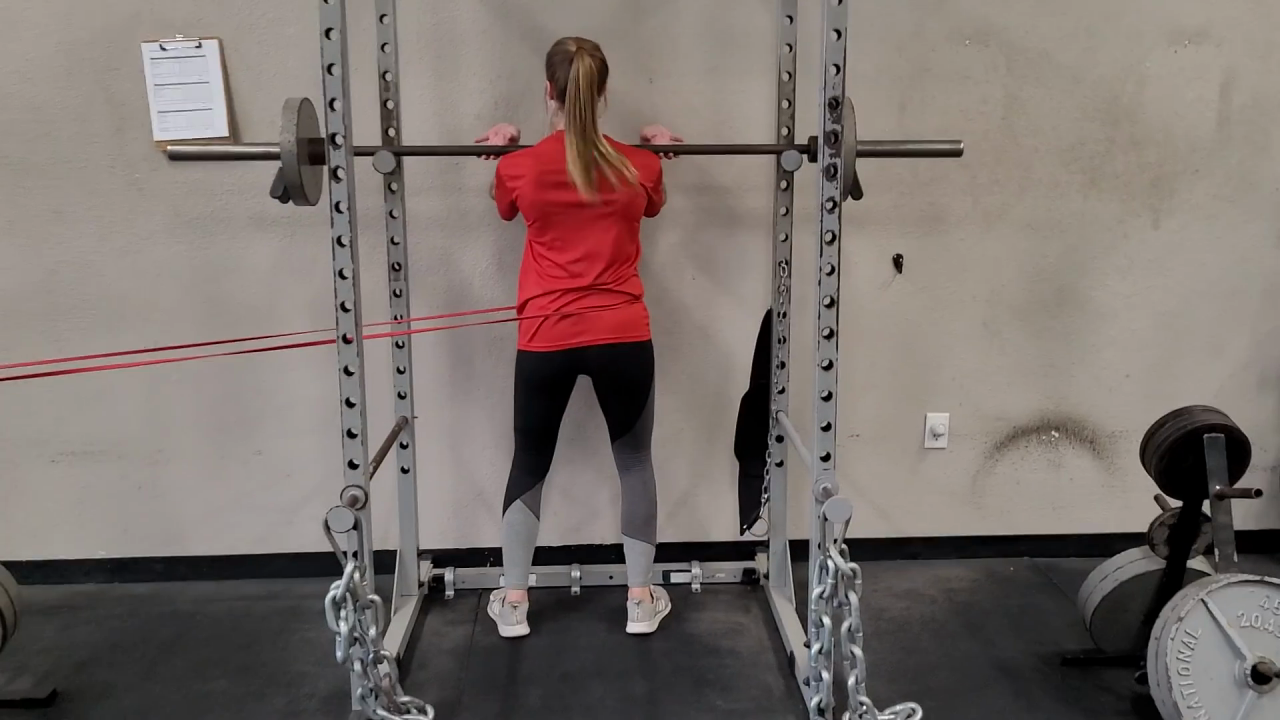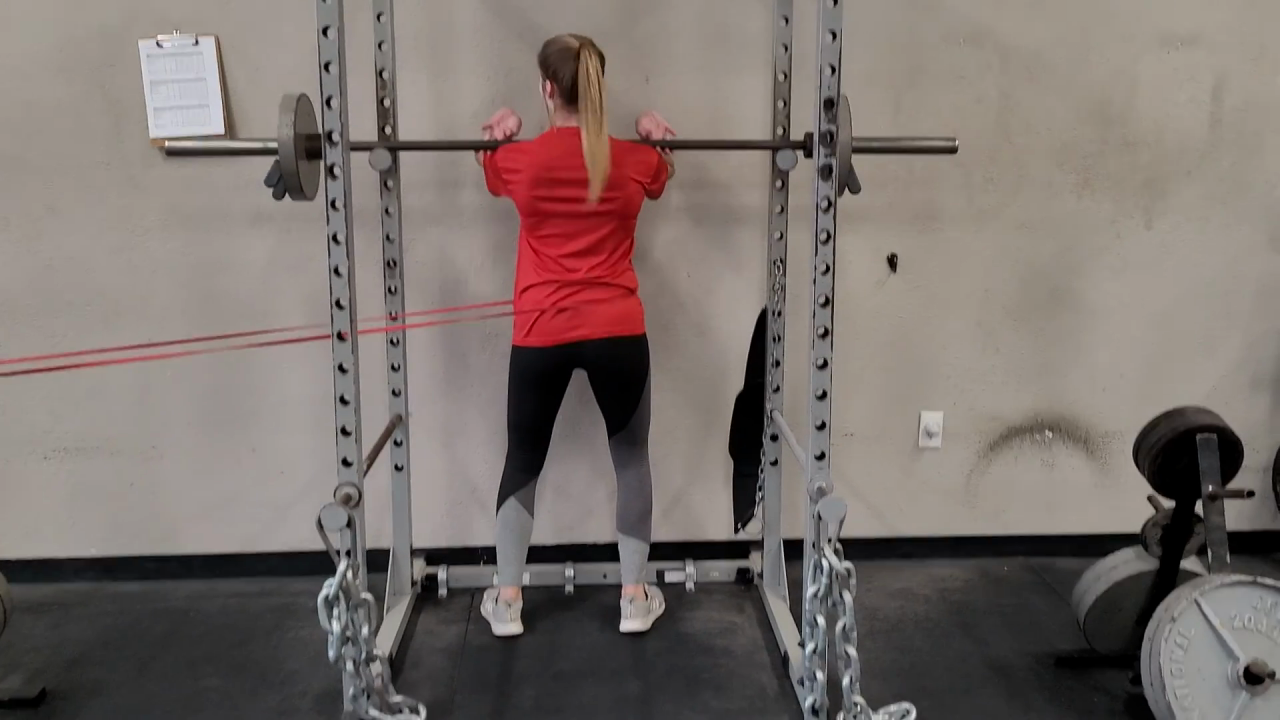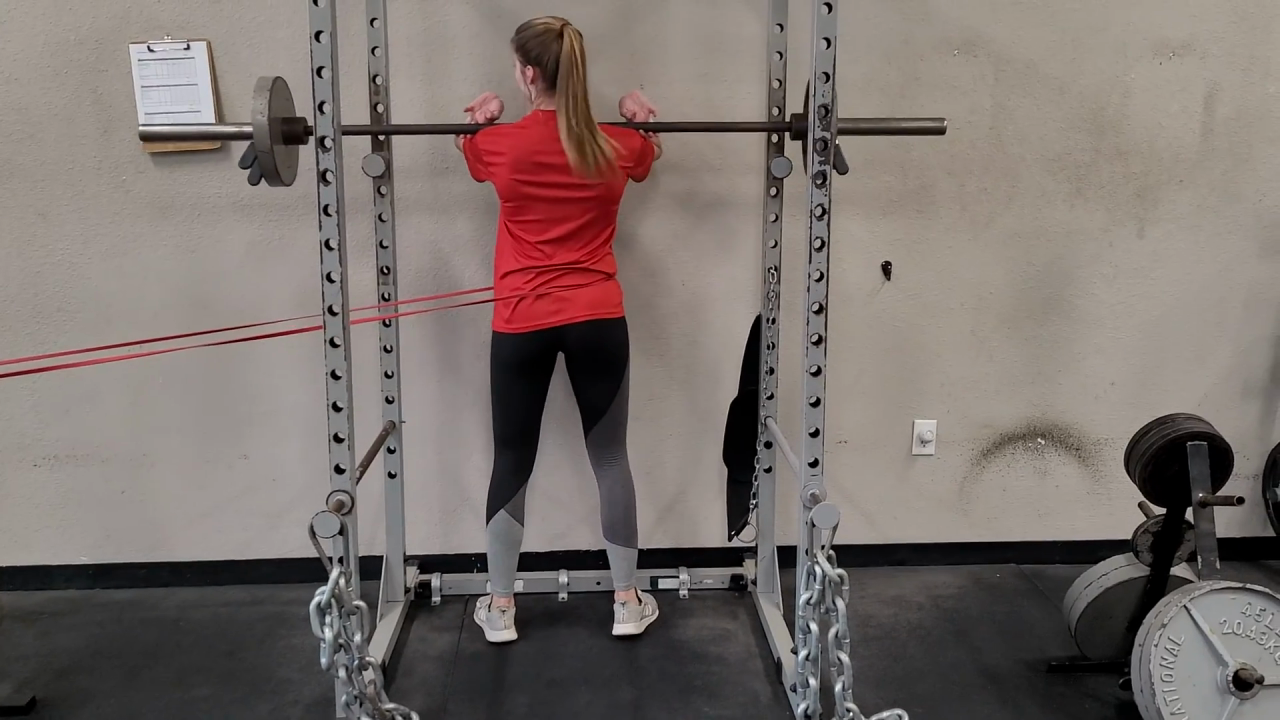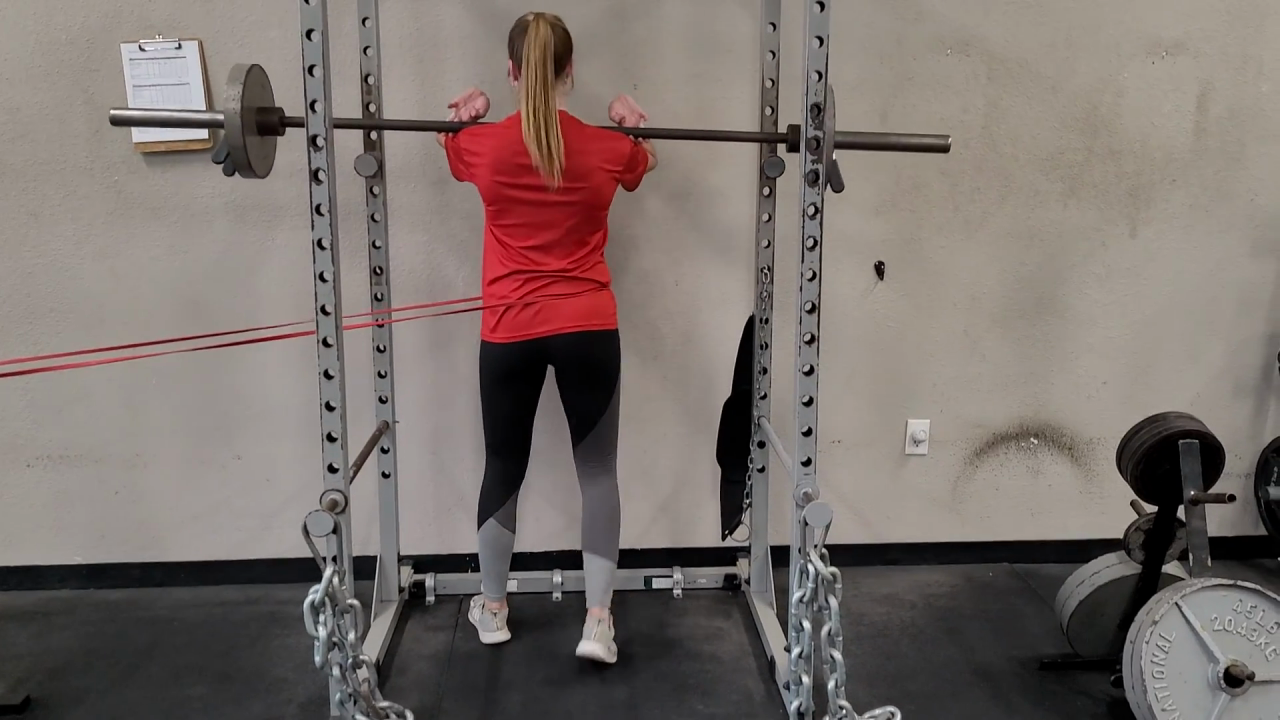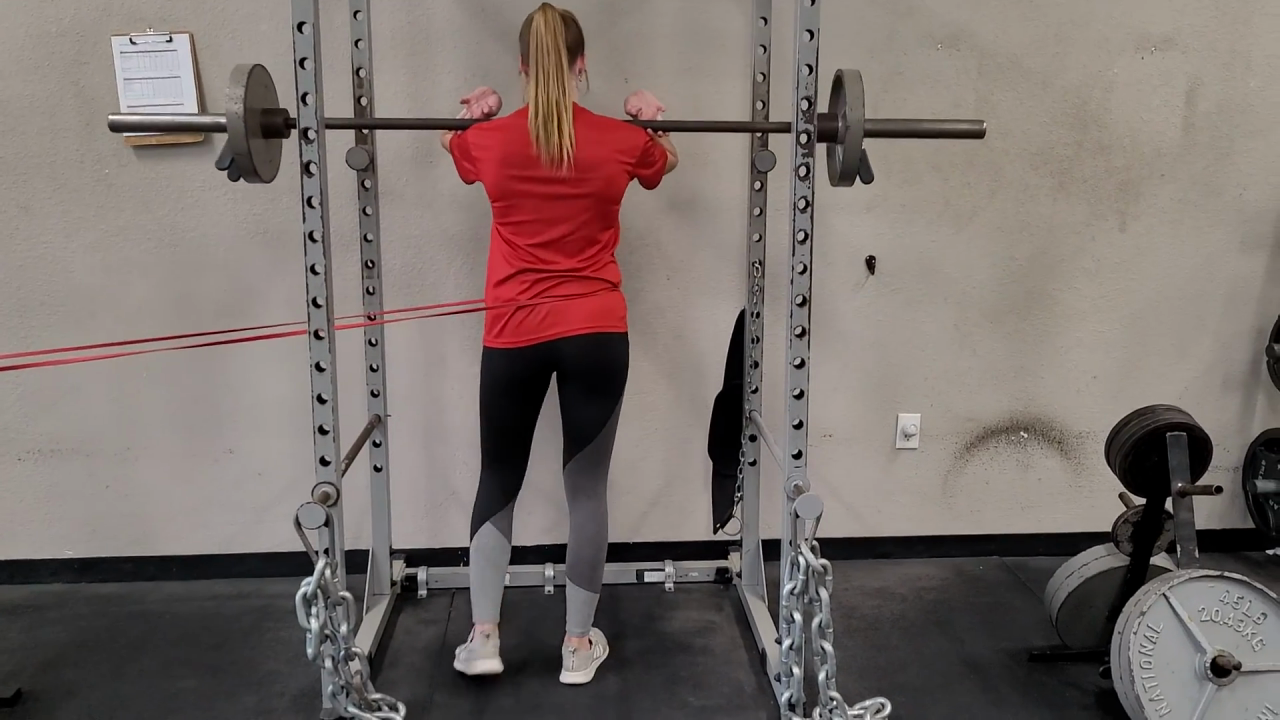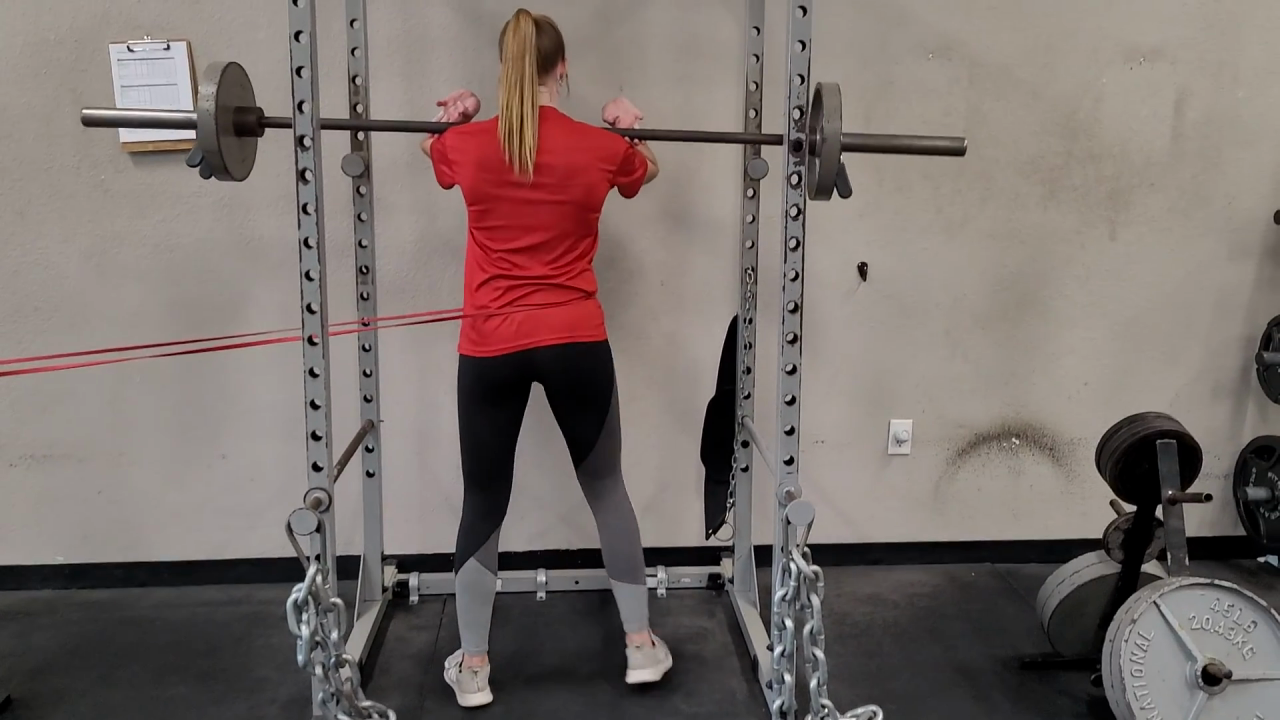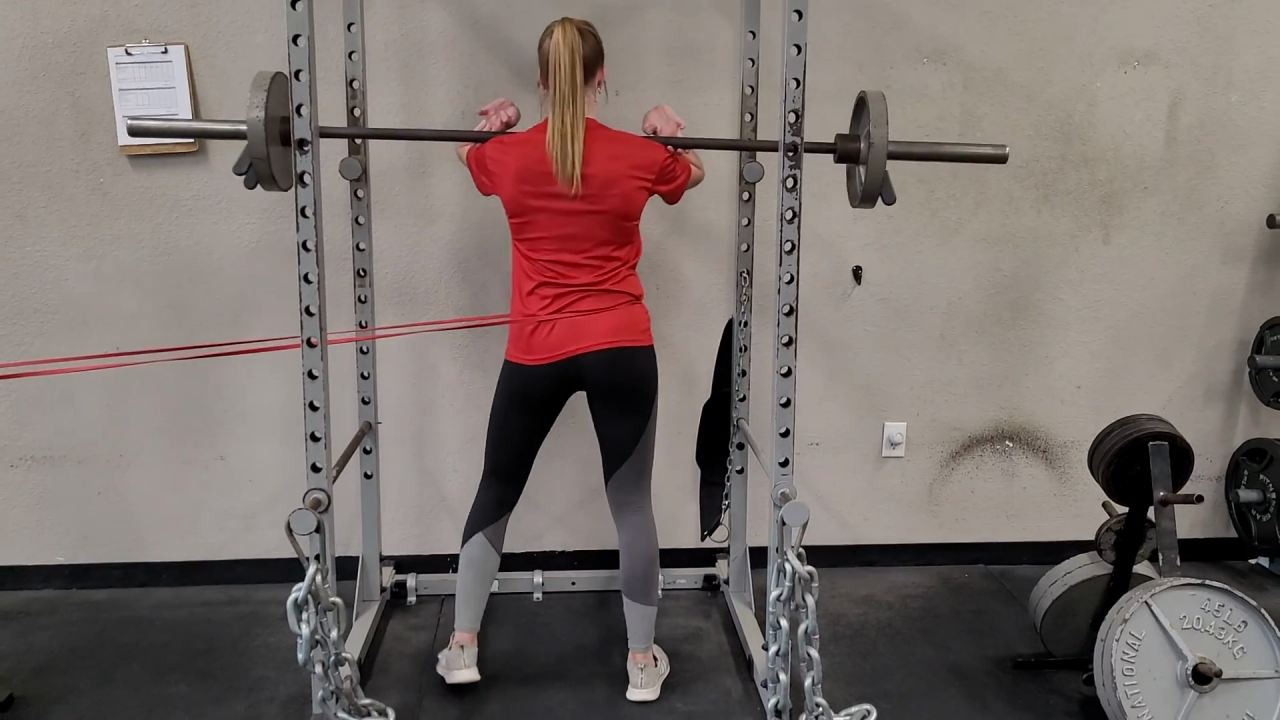
dt=0.5s
person 1, frame 1
left shoulder: (518, 167)
right shoulder: (637, 166)
left wrist: (503, 152)
right wrist: (654, 155)
left hip: (546, 340)
right hip: (623, 336)
left knee: (530, 464)
right knee: (634, 461)
left ankle: (513, 601)
right ankle: (642, 599)
person 1, frame 2
left shoulder: (519, 160)
right shoulder: (633, 160)
left elbow: (489, 166)
right elbow: (659, 176)
left hip: (541, 334)
right hip: (618, 332)
left knee: (523, 460)
right knee: (631, 456)
left ankle: (506, 599)
right ankle: (635, 595)
person 1, frame 3
left shoulder: (500, 144)
right shoulder: (616, 147)
left elbow: (470, 149)
right elbow: (648, 155)
left hip: (522, 325)
right hip: (598, 320)
left knee: (512, 463)
right knee: (610, 458)
left ankle: (500, 606)
right ankle: (627, 600)
person 1, frame 4
left shoulder: (484, 146)
right shoulder: (608, 148)
left elbow: (456, 151)
right elbow: (643, 164)
left hip: (509, 334)
right hip: (589, 330)
left knee: (503, 470)
right knee: (597, 472)
left ankle: (492, 609)
right ankle: (597, 623)
person 1, frame 5
left shoulder: (488, 141)
right shoulder: (622, 142)
left elbow: (457, 150)
right elbow: (665, 161)
left hip: (514, 337)
right hip: (597, 336)
left knee: (499, 481)
right knee: (586, 487)
left ankle: (483, 640)
right ankle: (578, 644)
person 1, frame 6
left shoulder: (465, 146)
right shoulder: (601, 148)
left elbow: (437, 152)
right elbow: (646, 170)
left hip: (490, 348)
right hip: (575, 343)
left knee: (483, 505)
right knee: (606, 491)
left ankle: (472, 666)
right ankle: (641, 645)
person 1, frame 7
left shoulder: (507, 156)
right shoulder: (641, 157)
left elbow: (471, 156)
right elbow: (691, 174)
left wrist: (492, 129)
left hip: (536, 356)
right hip: (622, 351)
left knee: (495, 496)
right knee: (631, 504)
left ankle: (462, 646)
right ankle: (642, 662)
